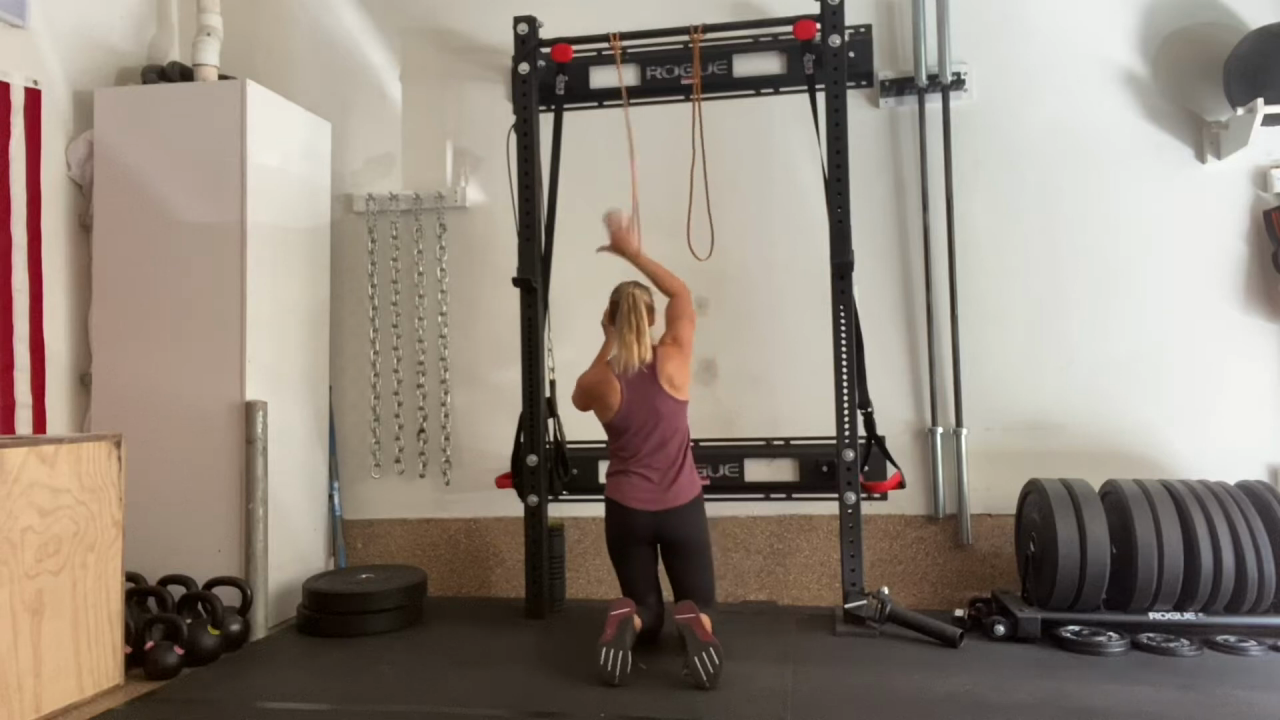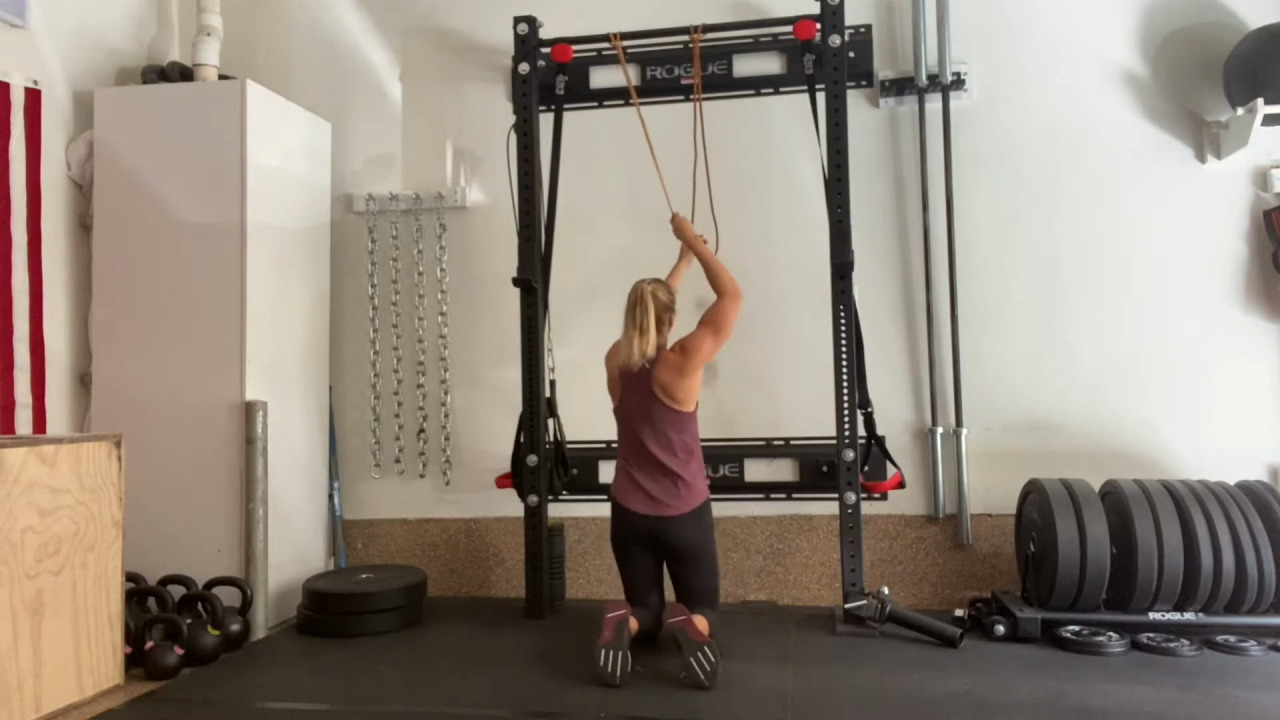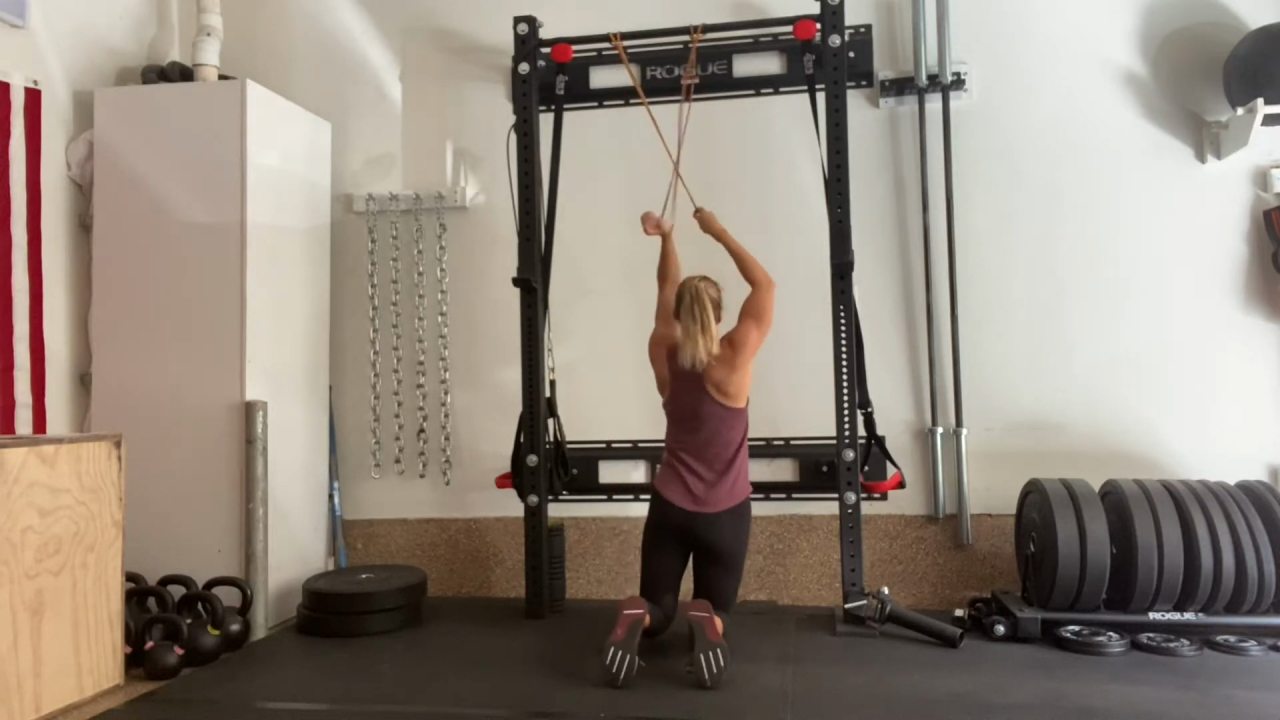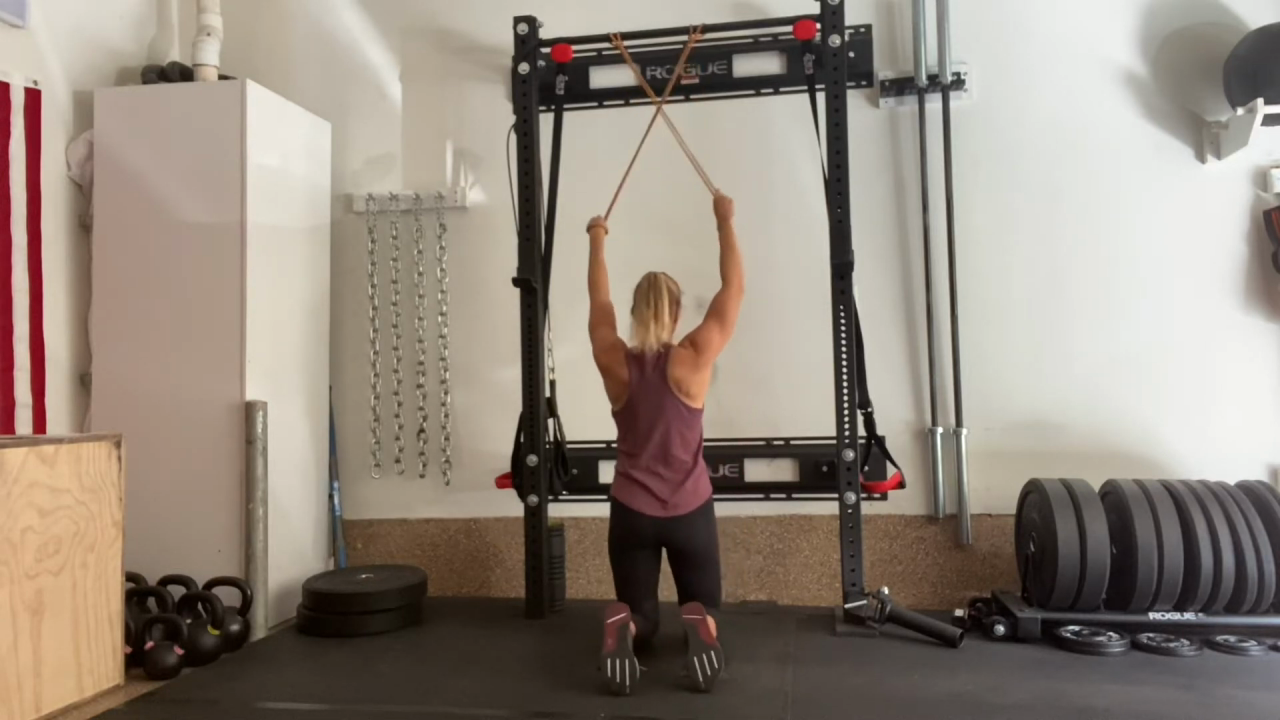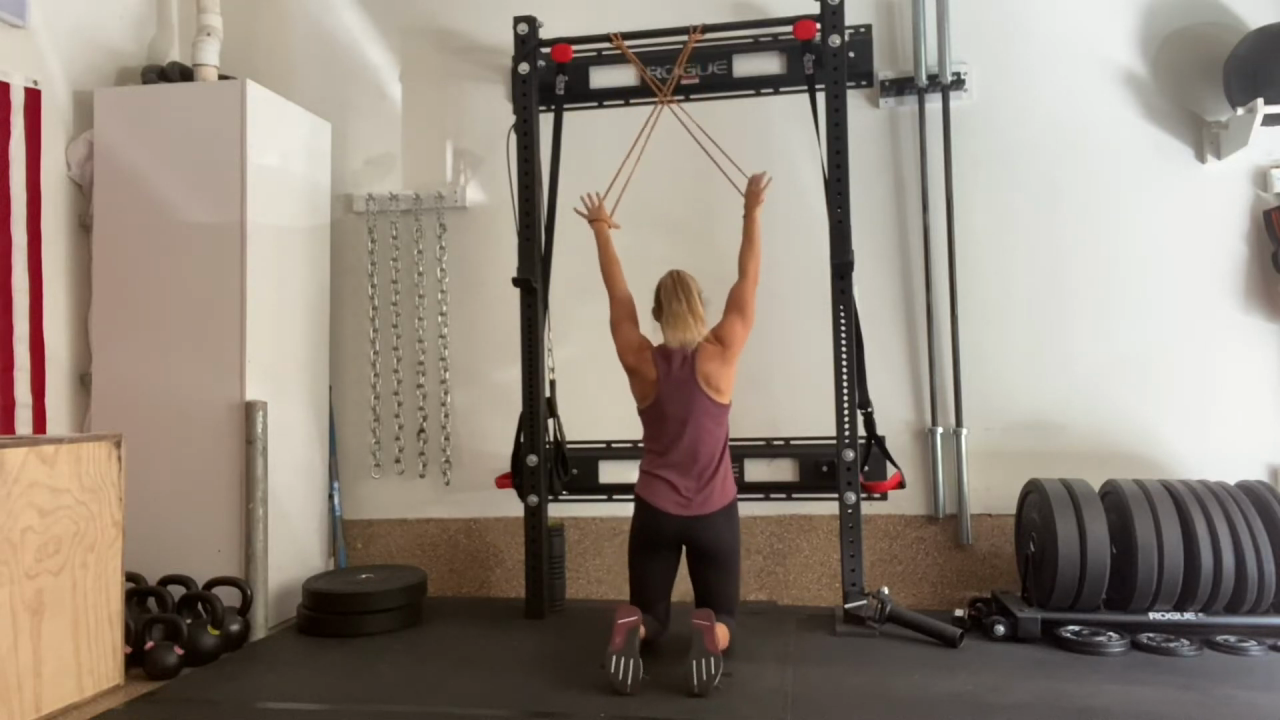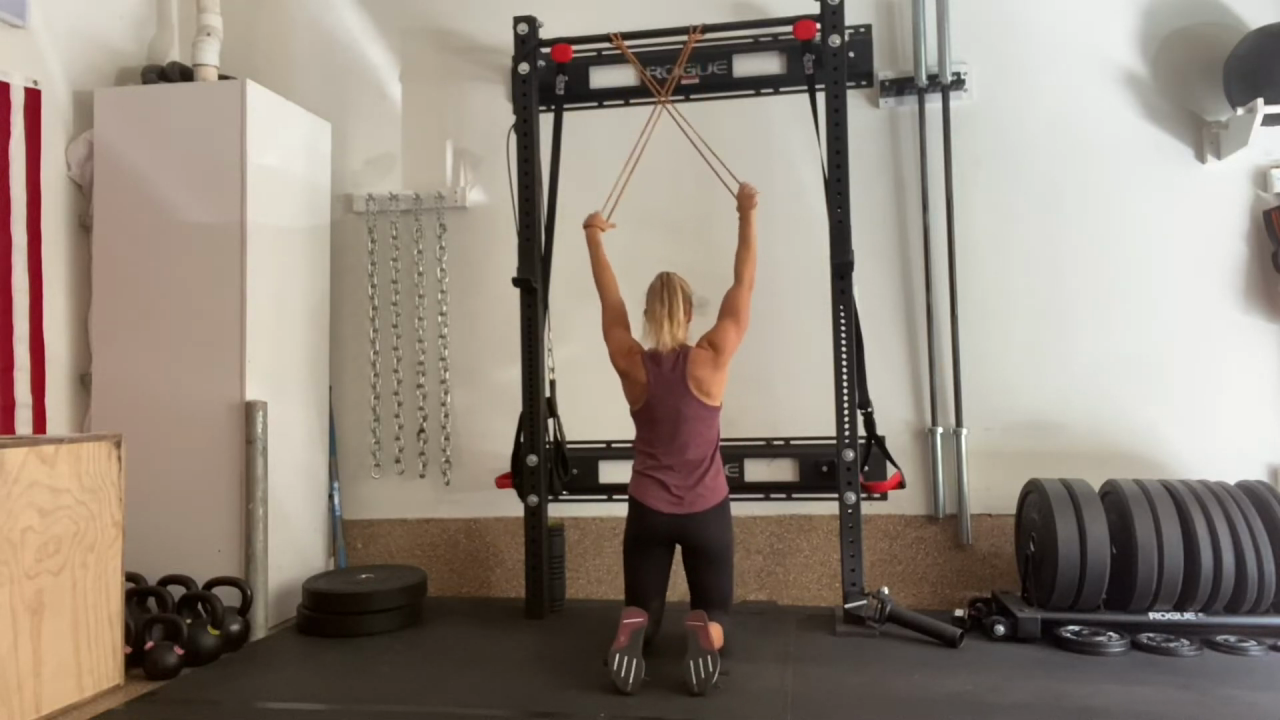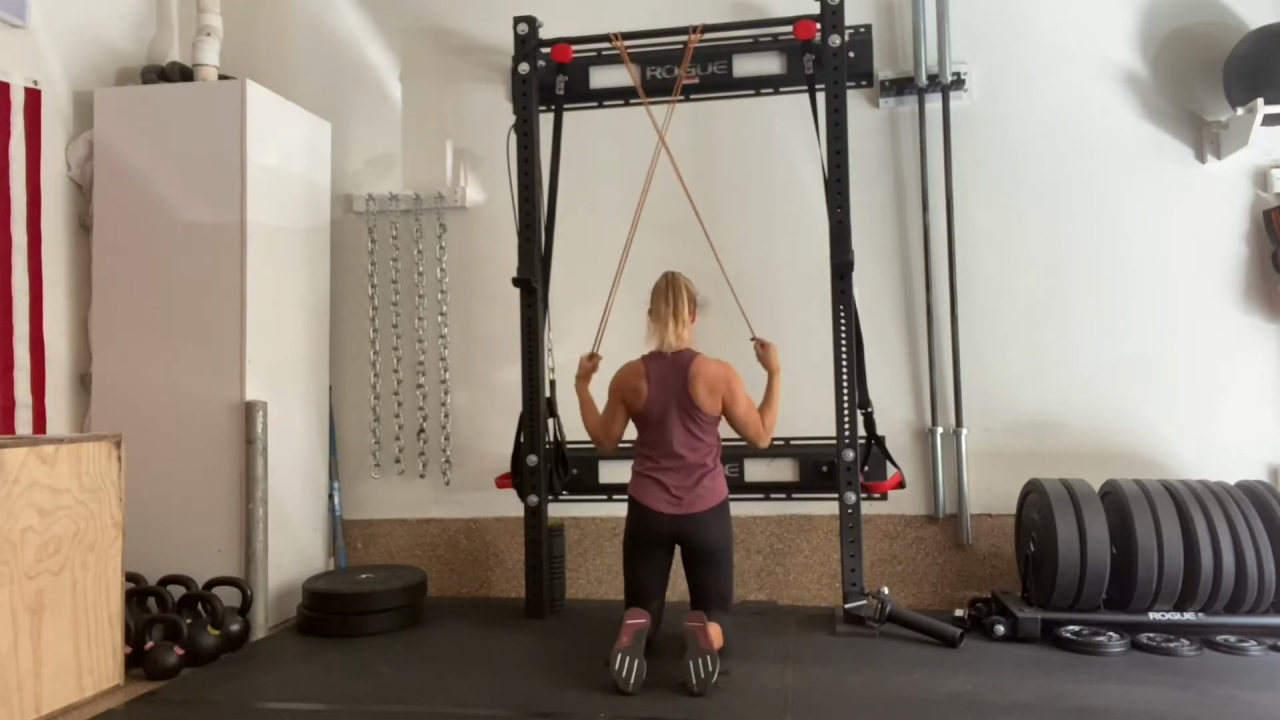
dt=0.7s
person 1, frame 1
left shoulder: (598, 381)
right shoulder: (674, 359)
right elbow: (680, 292)
left wrist: (607, 347)
right wrist: (631, 250)
left hip: (627, 512)
right hip: (682, 507)
left knee: (646, 609)
right knee: (699, 603)
left ankle: (628, 621)
right ankle: (693, 621)
person 1, frame 2
left shoulder: (615, 363)
right shoulder: (682, 363)
left elbow: (647, 314)
right elbow: (731, 296)
left wrist: (683, 261)
right wrist: (692, 241)
left hip: (630, 512)
right hip: (685, 513)
left knee: (647, 613)
right knee: (702, 606)
left ankle: (625, 624)
right ankle: (689, 625)
person 1, frame 3
left shoulder: (663, 358)
right shoulder: (733, 360)
left elbow: (669, 290)
right elbow: (764, 285)
left wrist: (667, 240)
right wrist: (718, 231)
left hip: (669, 506)
right hip: (726, 512)
left knee: (657, 607)
right knee: (716, 607)
left ankle: (634, 617)
right ankle: (705, 622)
person 1, frame 4
left shoulder: (614, 363)
right shoulder: (693, 360)
left elbow: (599, 298)
right elbow: (734, 288)
left wrist: (597, 239)
right wrist: (724, 220)
left hip: (631, 512)
right hip: (689, 512)
left knee: (642, 619)
right knee: (704, 605)
left ankle: (623, 627)
right ankle: (698, 629)
person 1, frame 5
left shoulder: (640, 362)
right shoulder: (719, 358)
left elbow: (617, 292)
right elbow: (748, 281)
left wrist: (601, 229)
right wrist: (752, 211)
left hip: (655, 511)
right hip: (713, 512)
left knee: (648, 613)
right knee: (721, 614)
left ankle: (631, 632)
right ankle: (709, 636)
person 1, frame 6
left shoulder: (631, 366)
right shoulder: (710, 362)
left elbow: (610, 298)
right elbow: (743, 287)
left wrist: (594, 235)
right wrist: (747, 216)
left hip: (648, 511)
right hip: (706, 511)
left knee: (642, 607)
right knee: (714, 611)
left ankle: (632, 631)
right ankle: (704, 634)
person 1, frame 7
left shoulder: (630, 376)
right shoulder: (718, 374)
left elbow: (603, 441)
right elbow: (762, 436)
left wrist: (582, 385)
right wrist: (773, 373)
left hip: (648, 510)
right hip: (706, 510)
left knee: (642, 606)
right knee: (713, 610)
left ankle: (634, 632)
right ankle: (704, 634)
